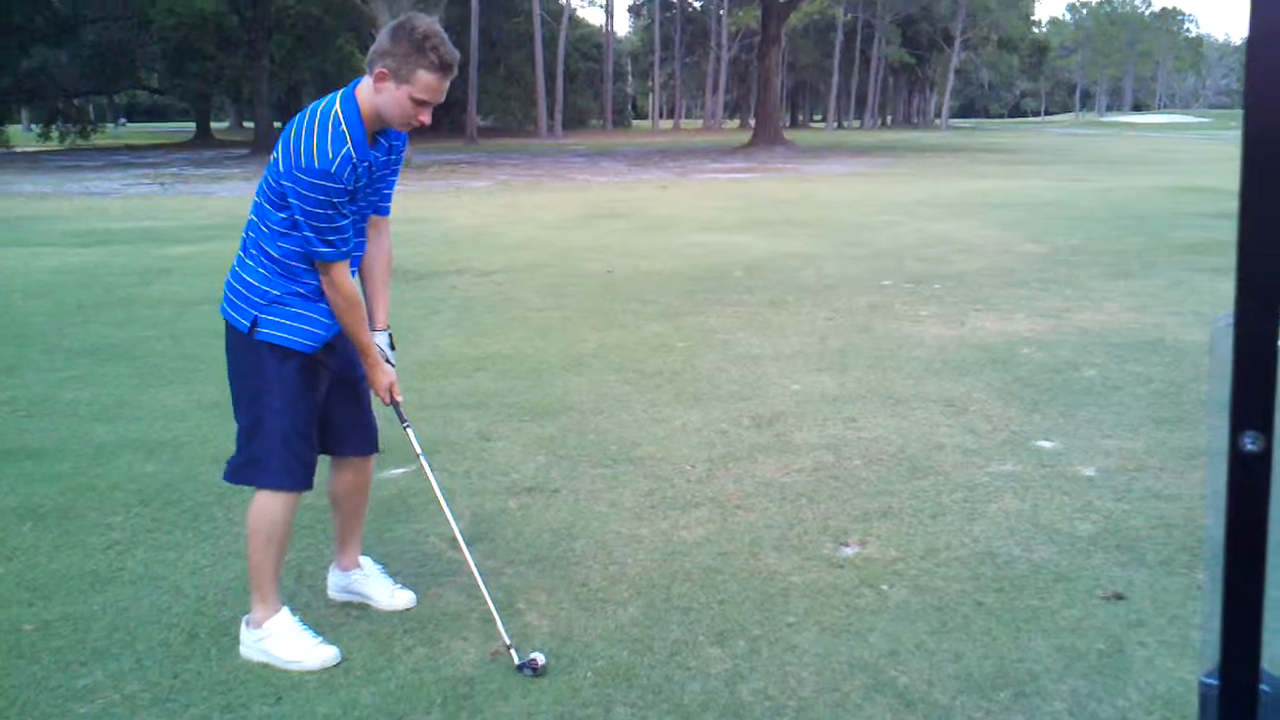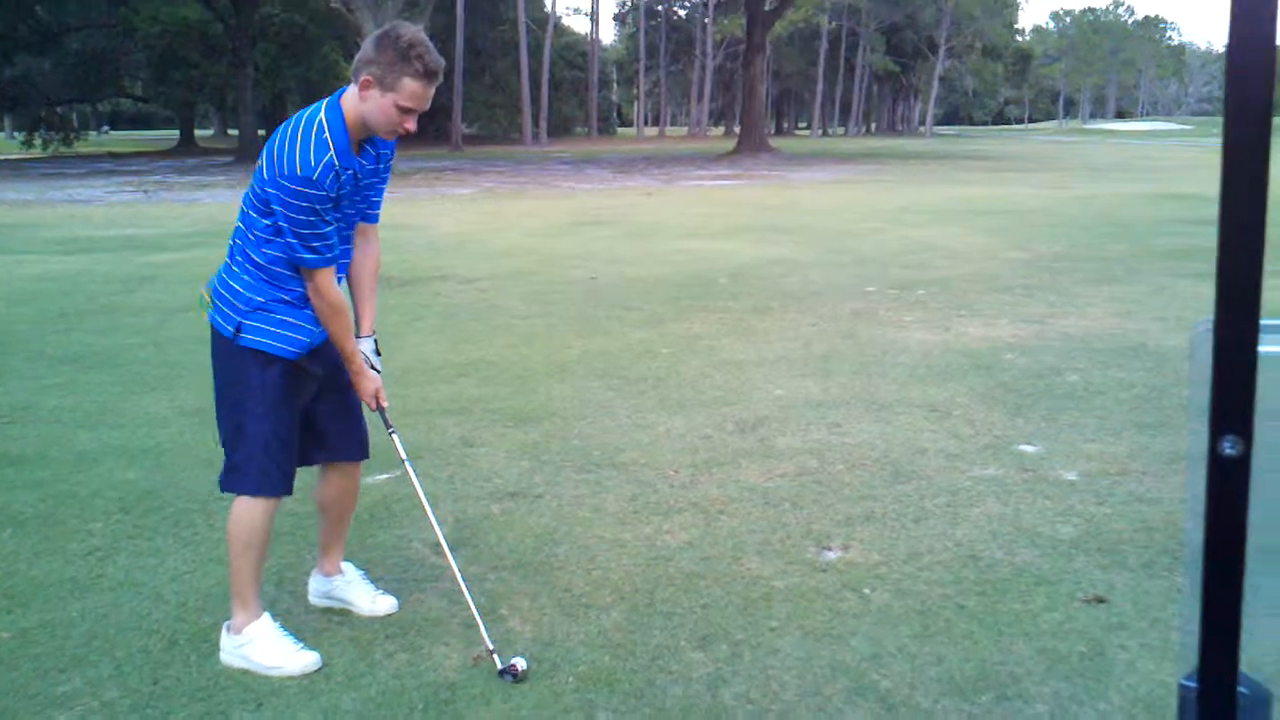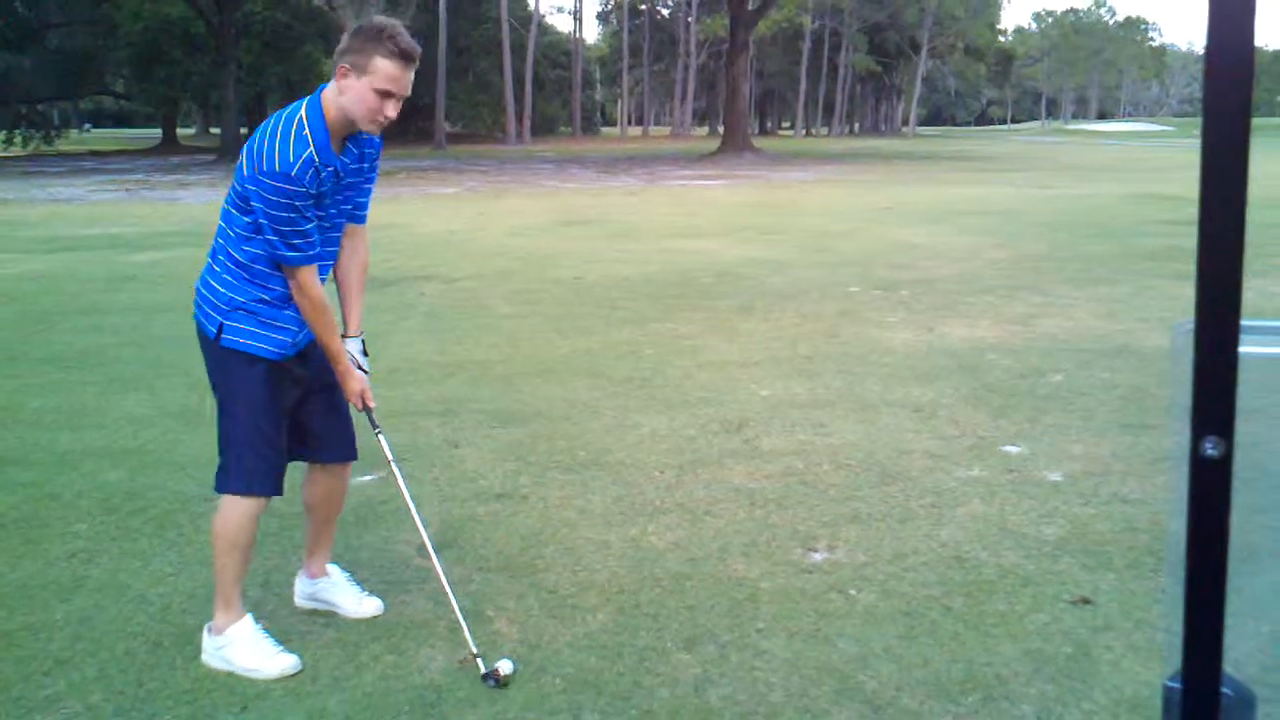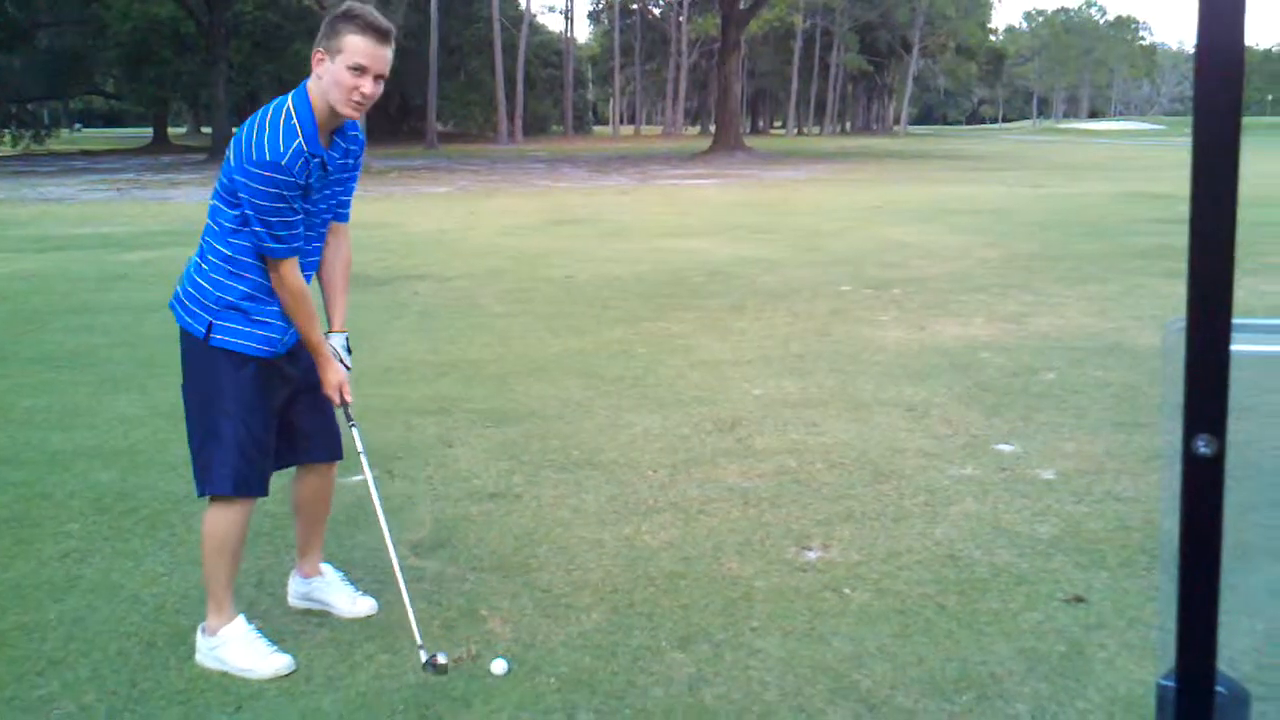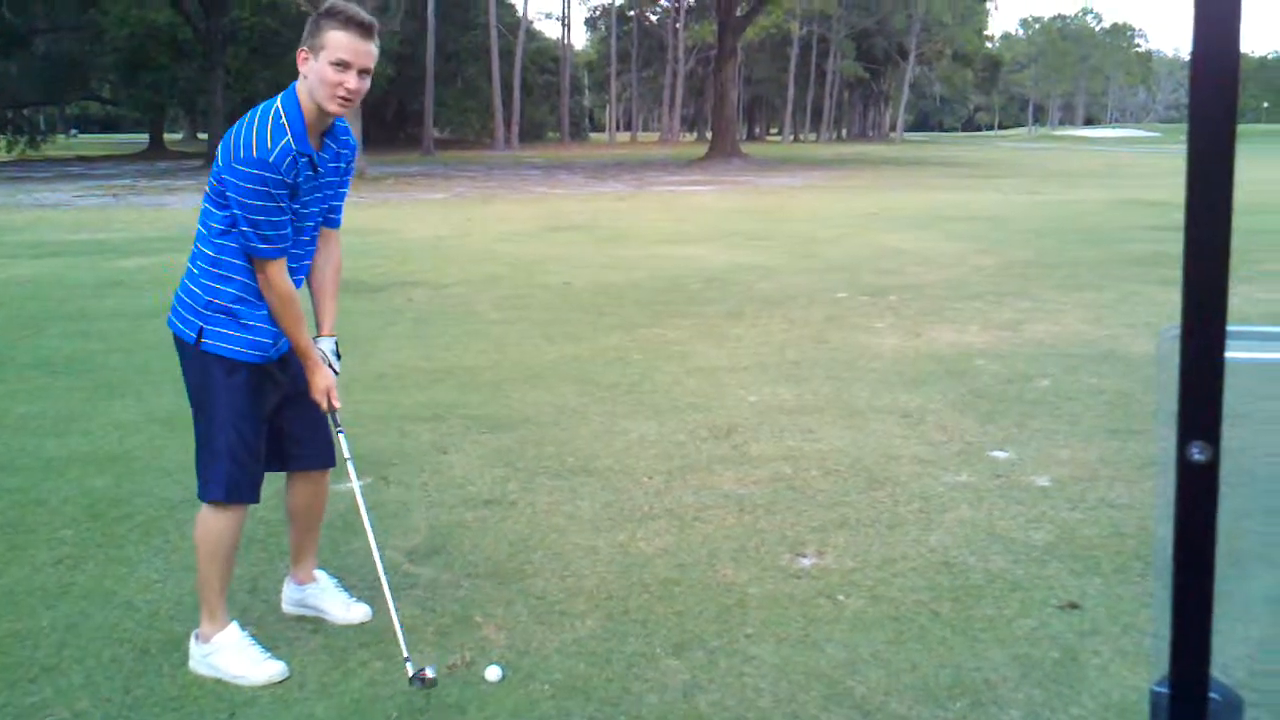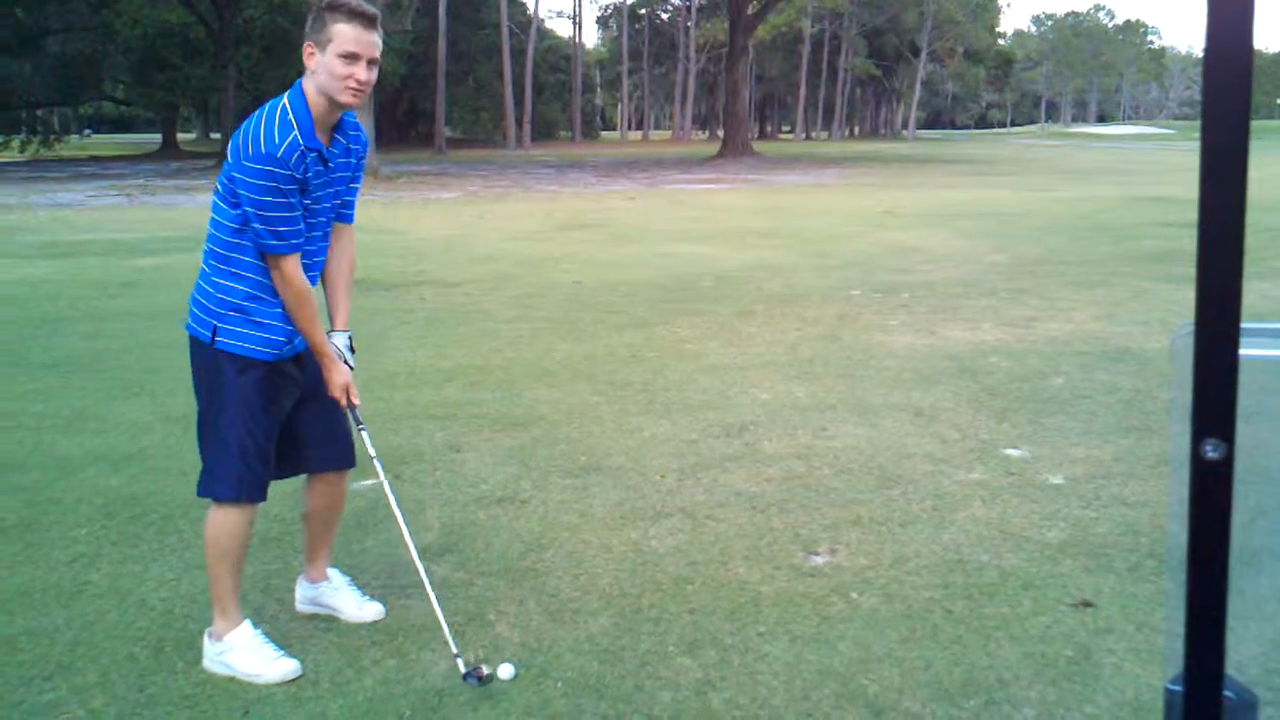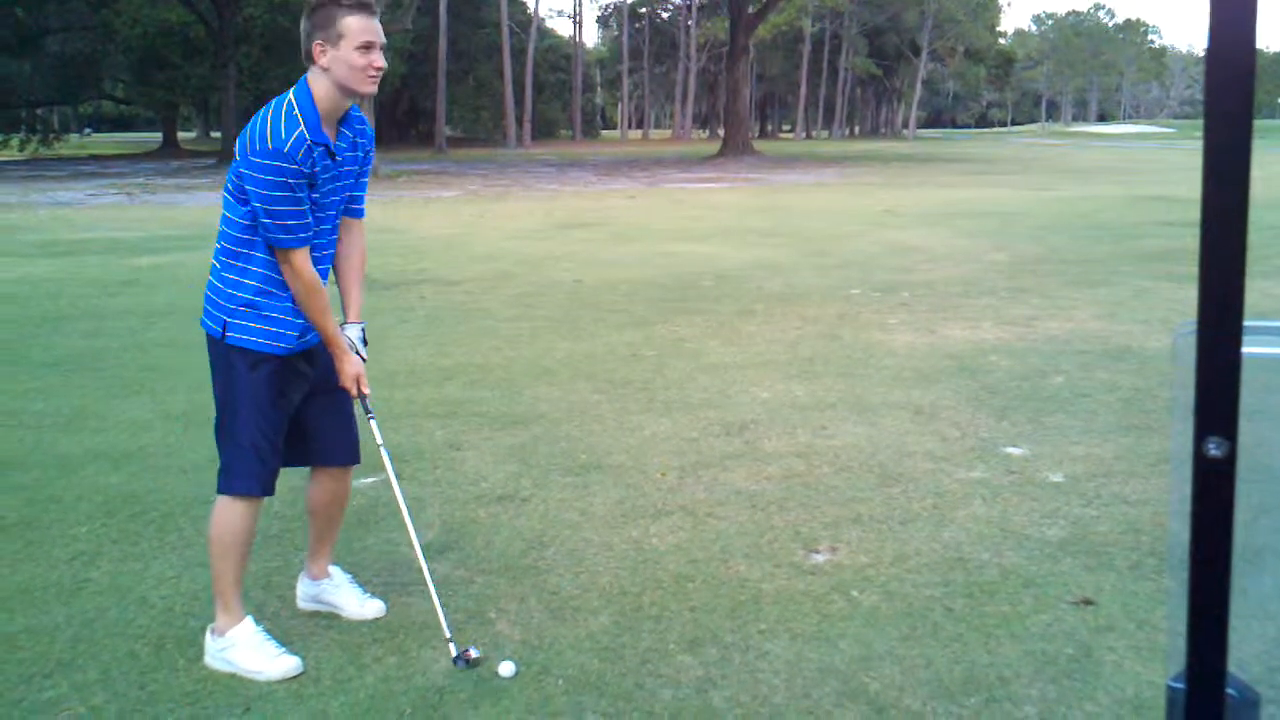
dt=0.2s
person 1, frame 1
left shoulder: (388, 133)
right shoulder: (321, 151)
right elbow: (335, 275)
left wrist: (381, 332)
right wrist: (372, 361)
left hip: (329, 318)
right hip: (273, 319)
left knee: (355, 446)
right knee: (282, 471)
left ankle: (348, 567)
right ankle: (262, 620)
person 1, frame 2
left shoulder: (377, 143)
right shoulder: (305, 159)
right elbow: (320, 281)
left wrist: (368, 338)
right wrist: (357, 367)
left hip: (315, 326)
right hip: (260, 326)
left knee: (345, 451)
right knee: (262, 476)
left ankle: (330, 573)
right ankle: (244, 626)
person 1, frame 3
left shoulder: (363, 143)
right shoulder: (285, 155)
left elbow: (352, 239)
right elbow: (302, 278)
left wrist: (355, 338)
right wrist: (343, 364)
left hip: (302, 326)
right hip: (245, 325)
left knee: (333, 452)
right knee: (251, 477)
left ankle: (316, 575)
right ankle: (226, 627)
person 1, frame 4
left shoulder: (348, 138)
right shoulder: (272, 148)
right elbow: (284, 272)
left wrist: (337, 335)
right wrist: (324, 360)
left hip: (286, 326)
right hip: (230, 327)
left knee: (319, 452)
right knee: (236, 479)
left ankle: (309, 575)
right ankle: (219, 628)
person 1, frame 5
left shoulder: (340, 142)
right shoulder: (261, 148)
right elbow: (271, 273)
left wrist: (328, 339)
right wrist: (312, 361)
left hip: (282, 334)
right hip: (225, 334)
left knee: (313, 460)
right knee: (229, 485)
left ankle: (303, 582)
right ankle: (212, 634)
person 1, frame 6
left shoulder: (350, 139)
right shoulder: (269, 145)
right elbow: (284, 269)
left wrist: (341, 335)
right wrist: (327, 358)
left hip: (300, 334)
right hip: (239, 335)
left knee: (331, 461)
right knee: (238, 484)
left ankle: (316, 580)
right ankle: (225, 632)
person 1, frame 7
left shoulder: (356, 132)
right shoulder: (276, 140)
right elbow: (294, 263)
left wrist: (355, 328)
right wrist: (339, 348)
left hip: (313, 330)
right hip: (252, 330)
left knee: (337, 455)
right knee: (246, 477)
left ankle: (318, 576)
right ankle: (227, 628)
